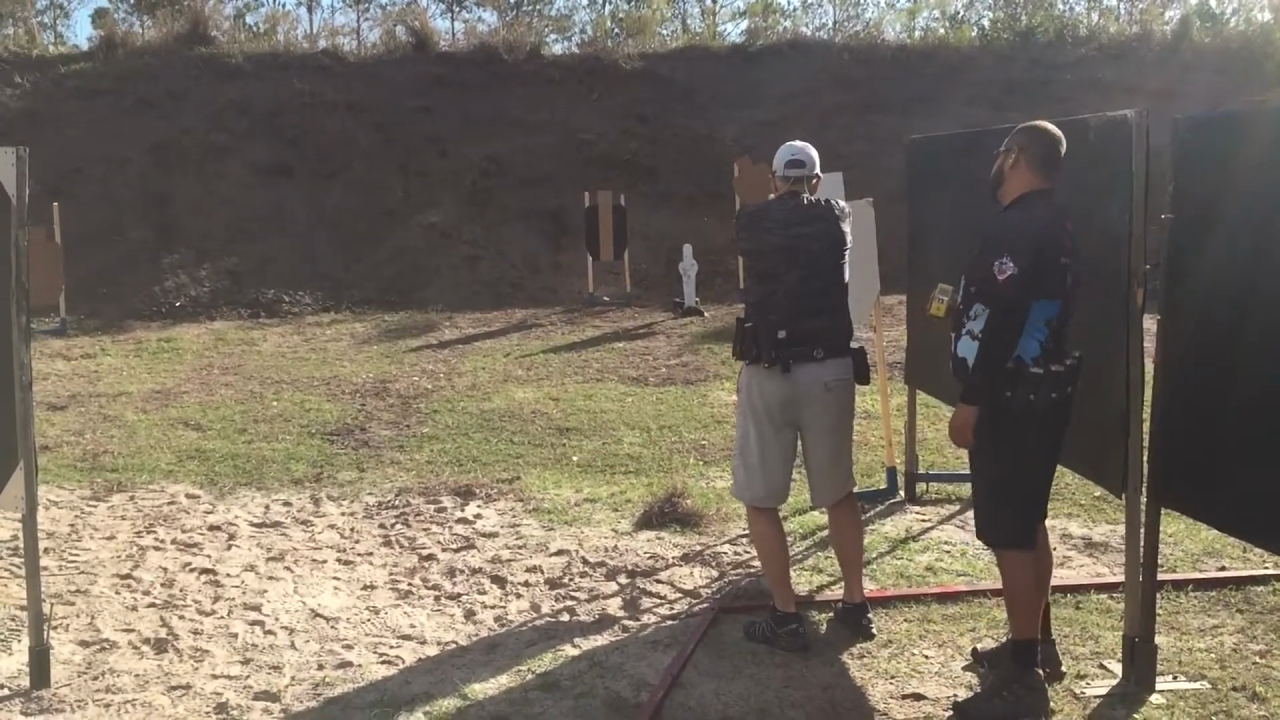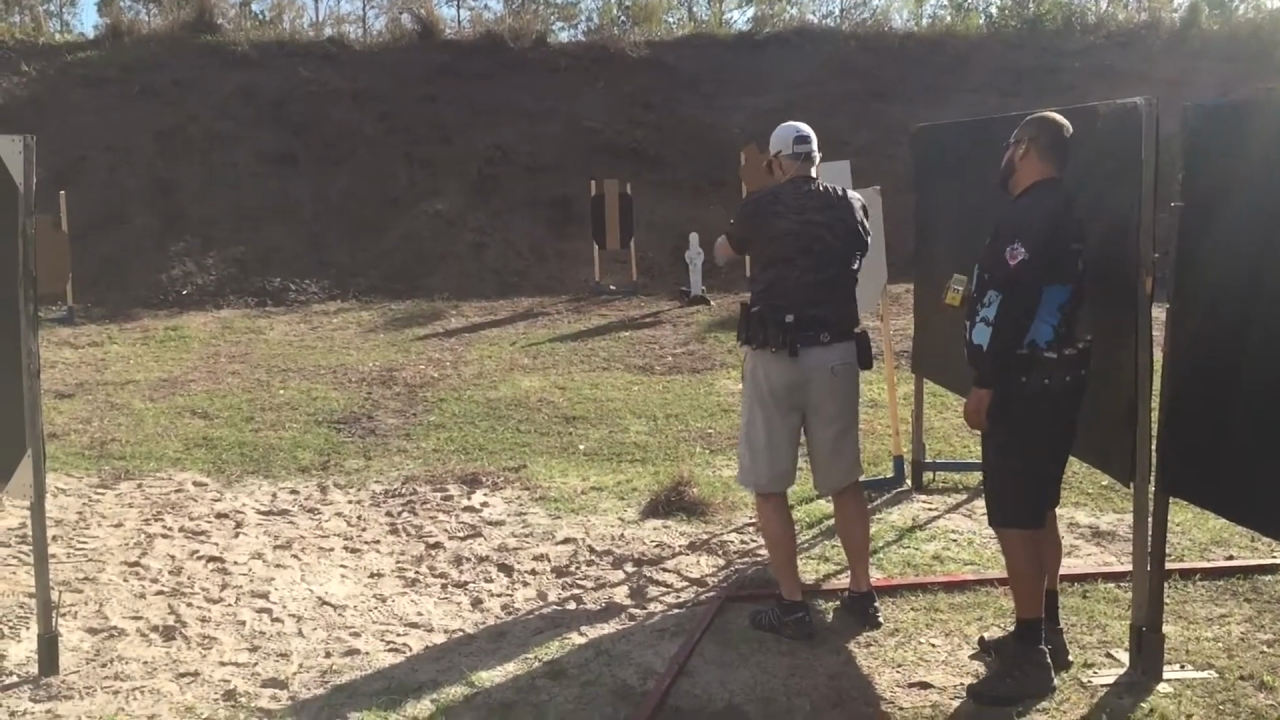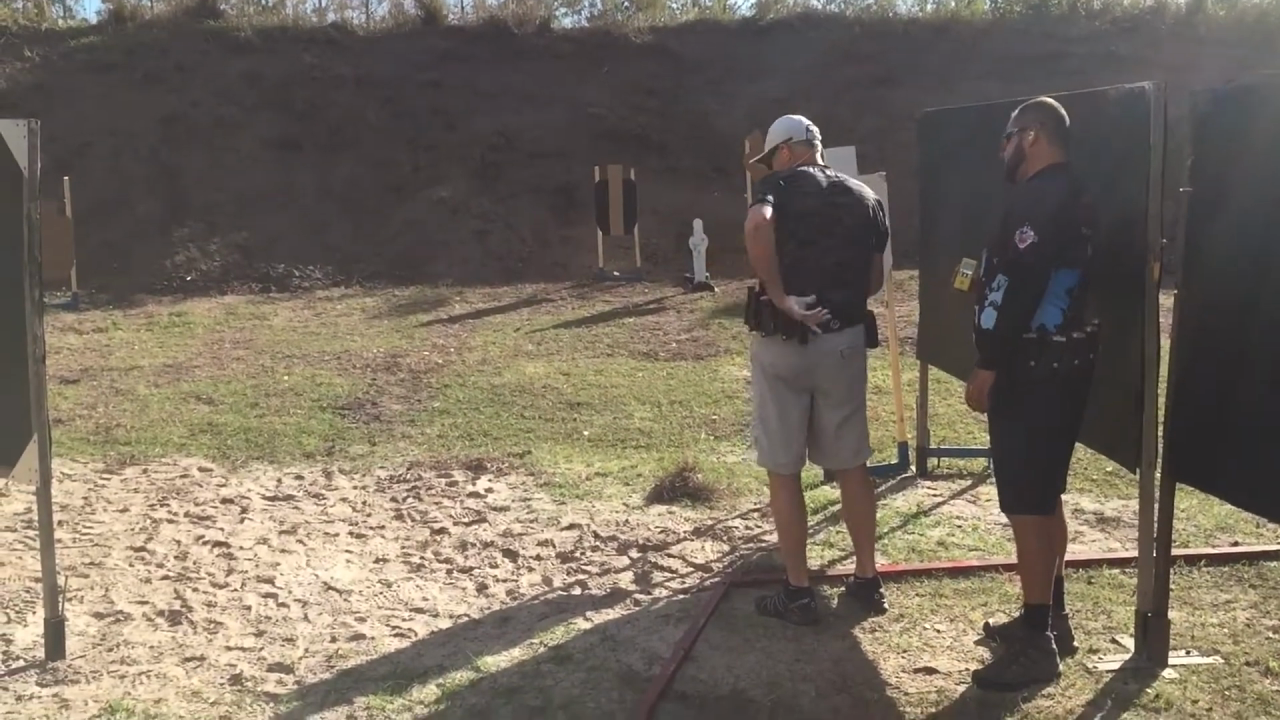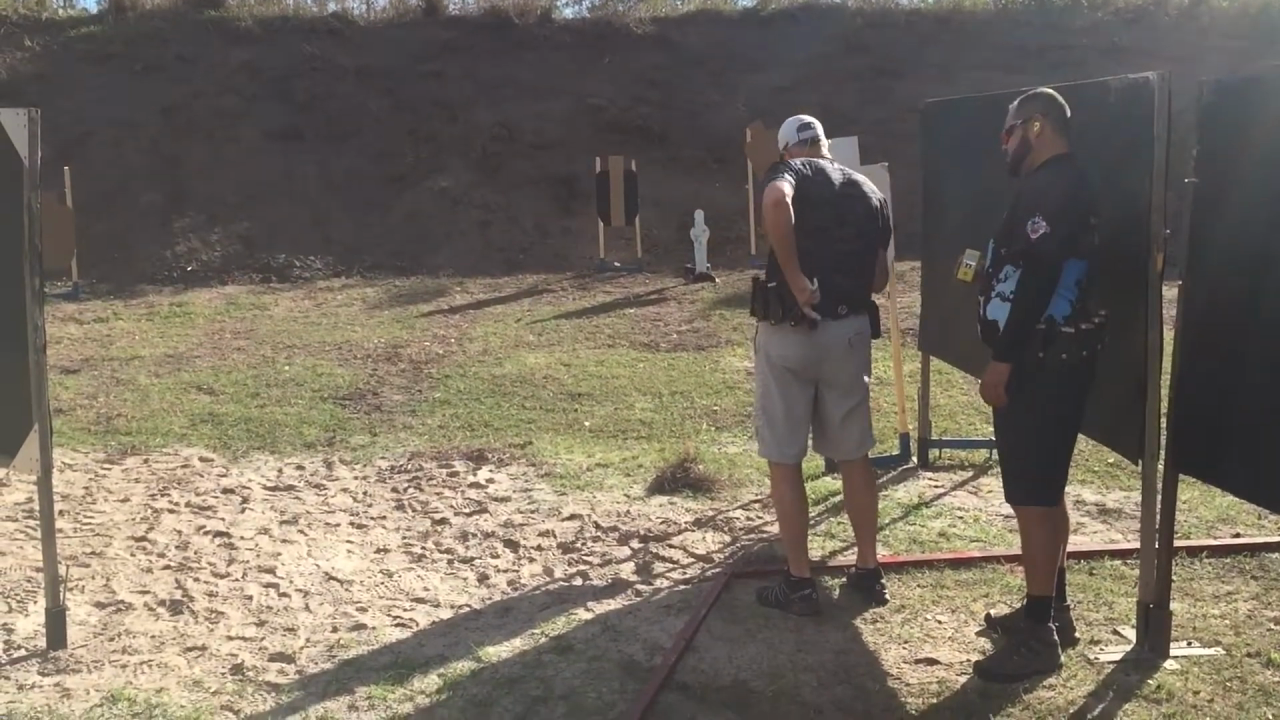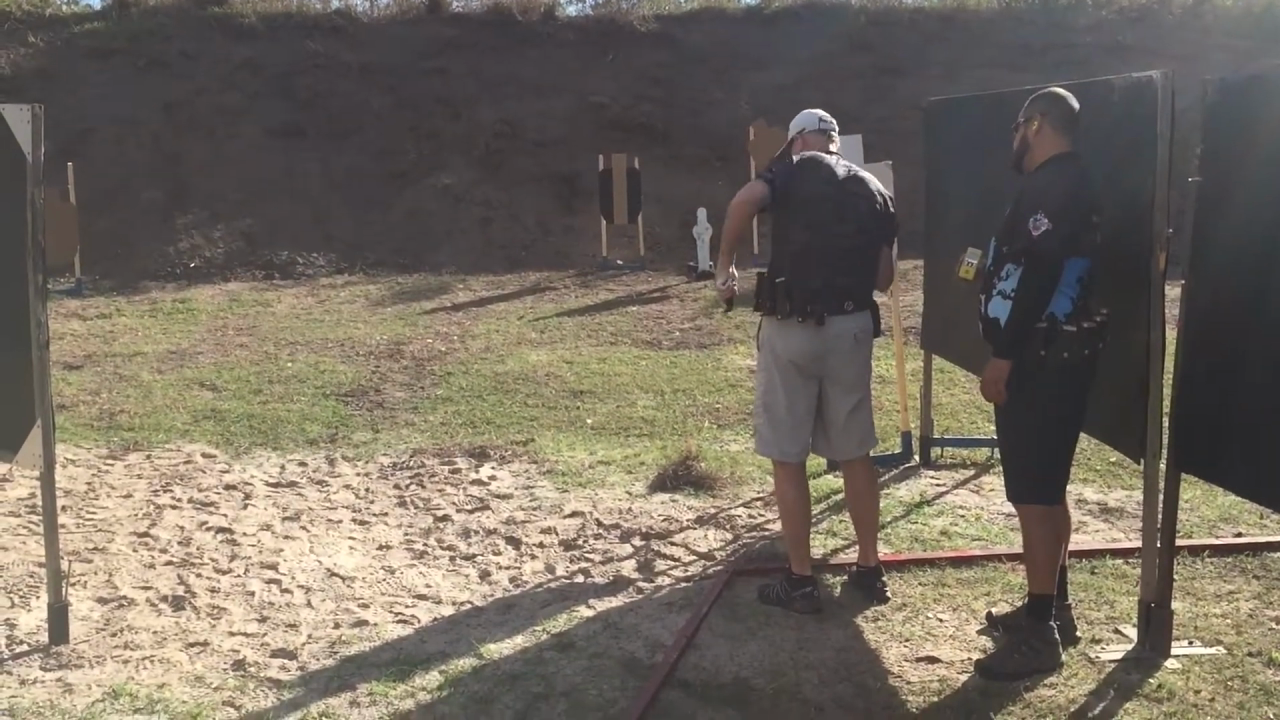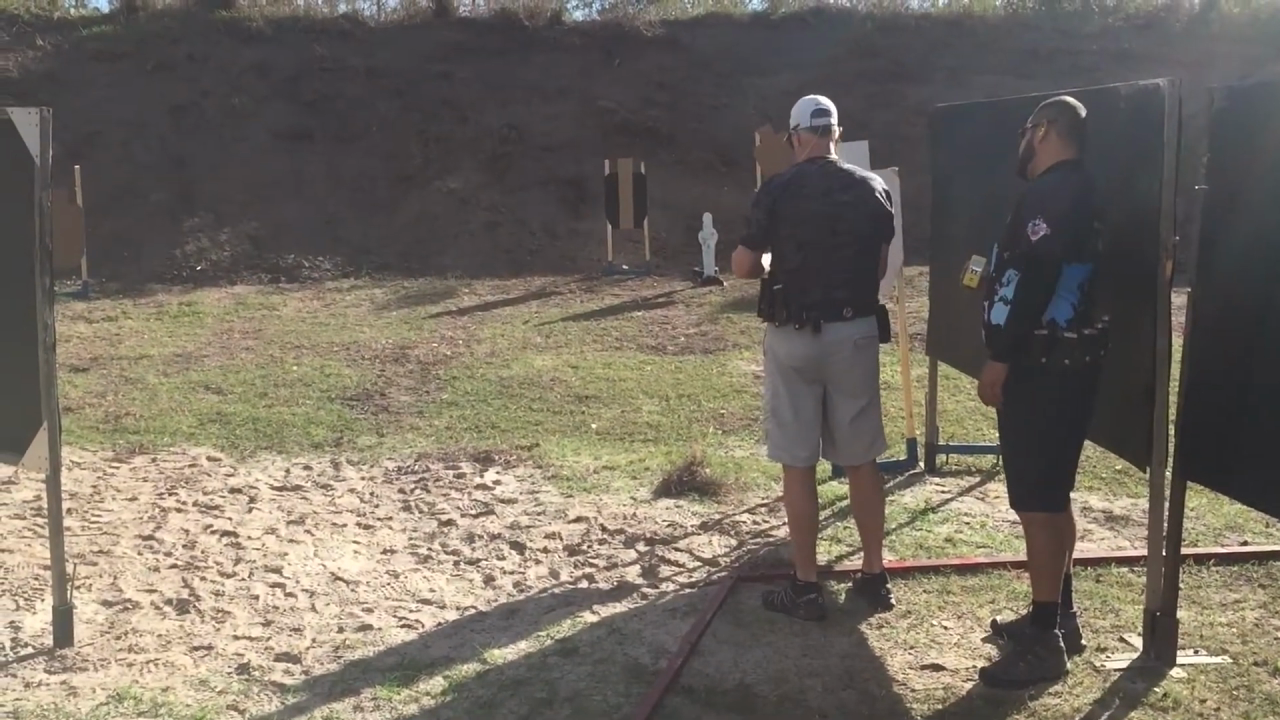
dt=0.5s
person 1, frame 1
left shoulder: (1016, 225)
right shoulder: (1049, 222)
left elbow: (1004, 320)
left wrist: (970, 401)
right wrist: (966, 306)
left hip: (1012, 398)
right hip: (1039, 391)
left knee: (1008, 534)
right knee: (1026, 524)
right ankle: (1036, 644)
person 1, frame 2
left shoulder: (1028, 213)
right shoulder: (1059, 210)
left elbow: (1016, 305)
left wrist: (984, 385)
right wrist: (981, 295)
left hip: (1024, 384)
right hip: (1051, 378)
left knee: (1013, 515)
right knee: (1036, 510)
left ankle: (1030, 656)
right ankle: (1044, 633)
person 1, frame 3
left shoulder: (1039, 196)
right shoulder: (1065, 194)
left elbow: (1024, 286)
left wrist: (987, 366)
right wrist: (988, 278)
left hip: (1032, 368)
right hip: (1056, 363)
left knee: (1026, 502)
right knee: (1042, 497)
left ankle: (1037, 642)
right ankle: (1048, 618)
person 1, frame 4
left shoulder: (1048, 187)
right shoulder: (1060, 185)
left elbow: (1037, 278)
left wrist: (1002, 359)
left hip: (1038, 361)
right hip: (1053, 356)
left knee: (1032, 494)
right knee: (1043, 490)
left ankle: (1038, 634)
right ankle: (1049, 609)
person 1, frame 5
left shoulder: (1051, 186)
right shoulder: (1065, 183)
left elbow: (1039, 275)
left wrist: (1003, 355)
left hip: (1040, 358)
right hip: (1056, 354)
left knee: (1033, 494)
right knee: (1045, 489)
left ankle: (1040, 632)
right ankle: (1051, 607)
person 1, frame 6
left shoulder: (1052, 191)
right shoulder: (1074, 190)
left elbow: (1036, 280)
left wrist: (999, 359)
left hip: (1042, 364)
right hip: (1061, 360)
left knee: (1036, 500)
right knee: (1049, 495)
left ankle: (1045, 640)
right ankle: (1056, 616)
person 2, frame 1
left shoulder: (751, 221)
right shoulder: (835, 217)
left hip: (767, 373)
right hip: (829, 369)
left knee: (761, 500)
right knee: (839, 492)
left ankle: (786, 618)
right ankle: (856, 605)
person 2, frame 2
left shoulder: (760, 206)
right shoulder: (849, 206)
left elbow: (723, 253)
left hip: (773, 359)
right hip: (835, 355)
left knee: (768, 487)
right knee: (844, 480)
left ankle: (792, 606)
right ankle: (862, 594)
person 2, frame 3
left shoulder: (781, 184)
right shoulder: (865, 198)
left elbow: (757, 225)
right elbow: (875, 280)
left wrist: (778, 296)
left hip: (783, 342)
right hip: (845, 340)
left knee: (783, 470)
right knee: (852, 464)
left ankle: (798, 592)
right ankle: (868, 580)
person 2, frame 4
left shoulder: (792, 172)
right shoulder: (870, 192)
left elbow: (776, 202)
right elbow: (880, 278)
left wrist: (794, 279)
left hip: (788, 331)
right hip: (850, 330)
left knee: (784, 460)
right knee: (854, 455)
left ankle: (799, 583)
right ankle: (868, 571)
person 2, frame 5
left shoulder: (793, 169)
right shoulder: (875, 191)
left elbow: (744, 204)
right elbow: (885, 278)
left wrist: (726, 268)
left hip: (790, 330)
right hip: (851, 328)
left knee: (787, 457)
right knee: (855, 453)
left ankle: (800, 580)
right ankle: (870, 569)
person 2, frame 6
left shoulder: (778, 189)
right shoulder: (874, 190)
left elbow: (742, 266)
right elbow: (880, 267)
left hip: (794, 337)
right hip: (856, 332)
left knee: (797, 463)
right knee: (862, 458)
left ankle: (806, 587)
right ankle: (874, 575)
